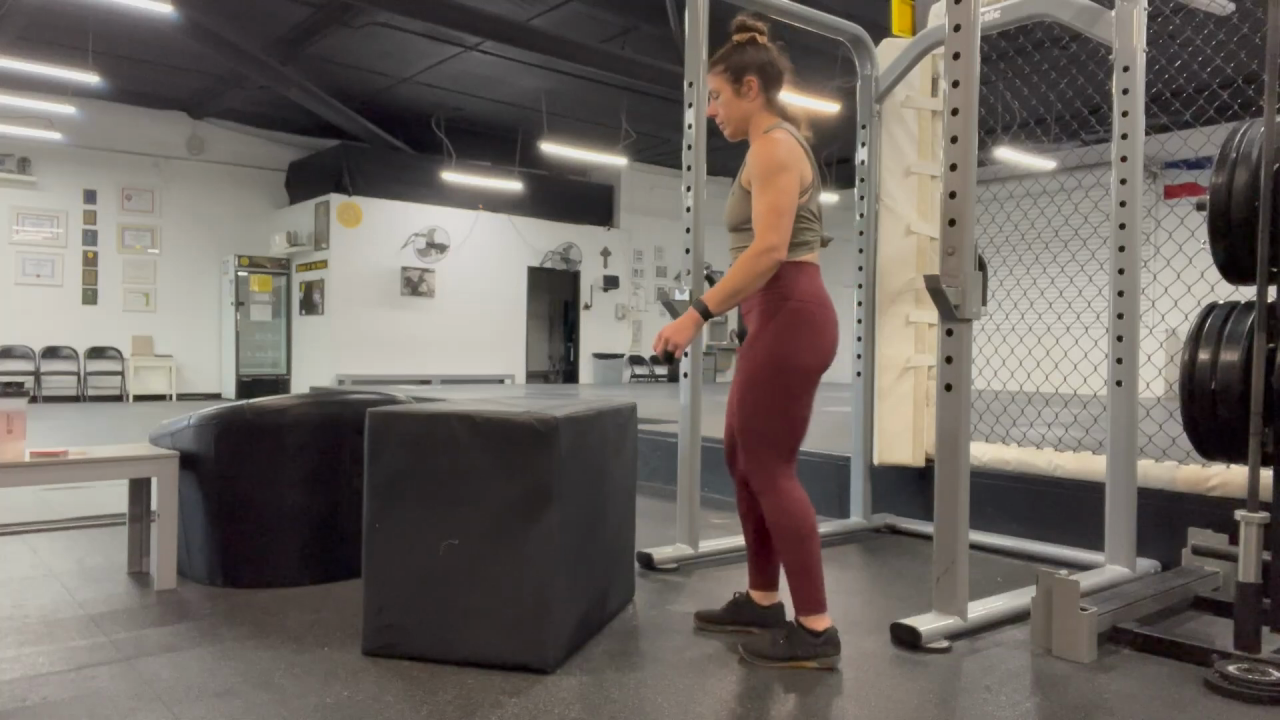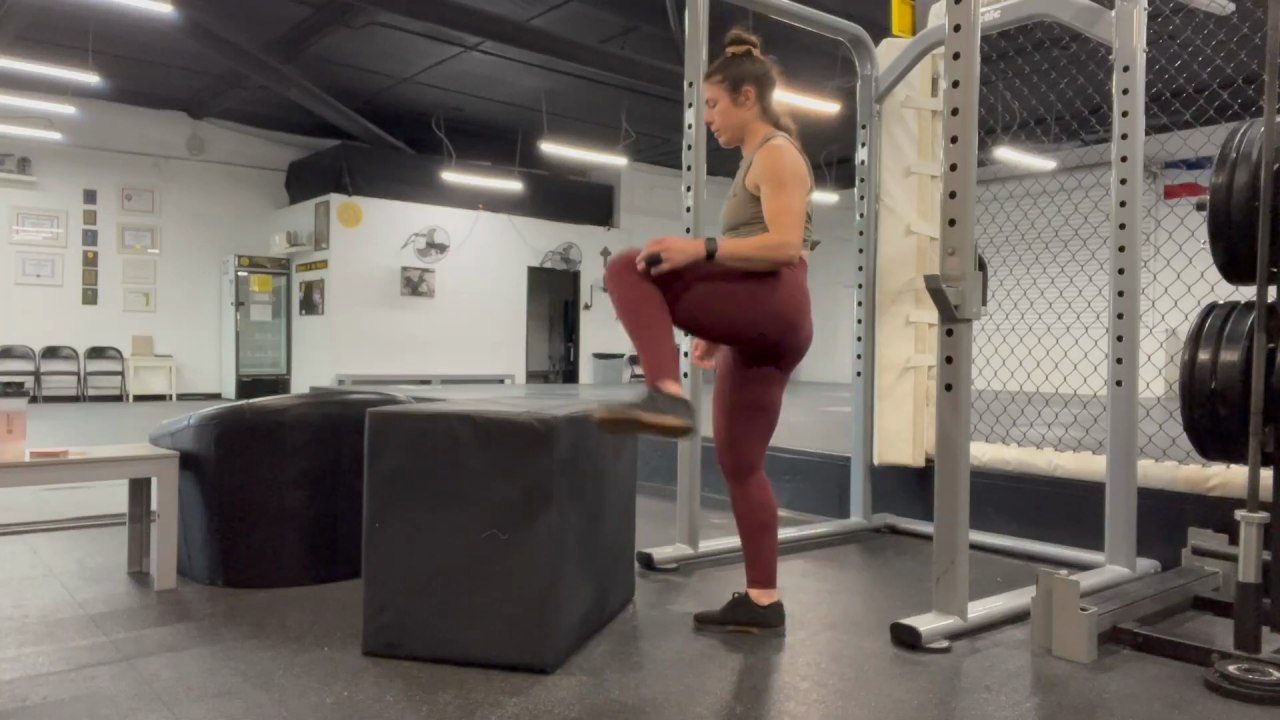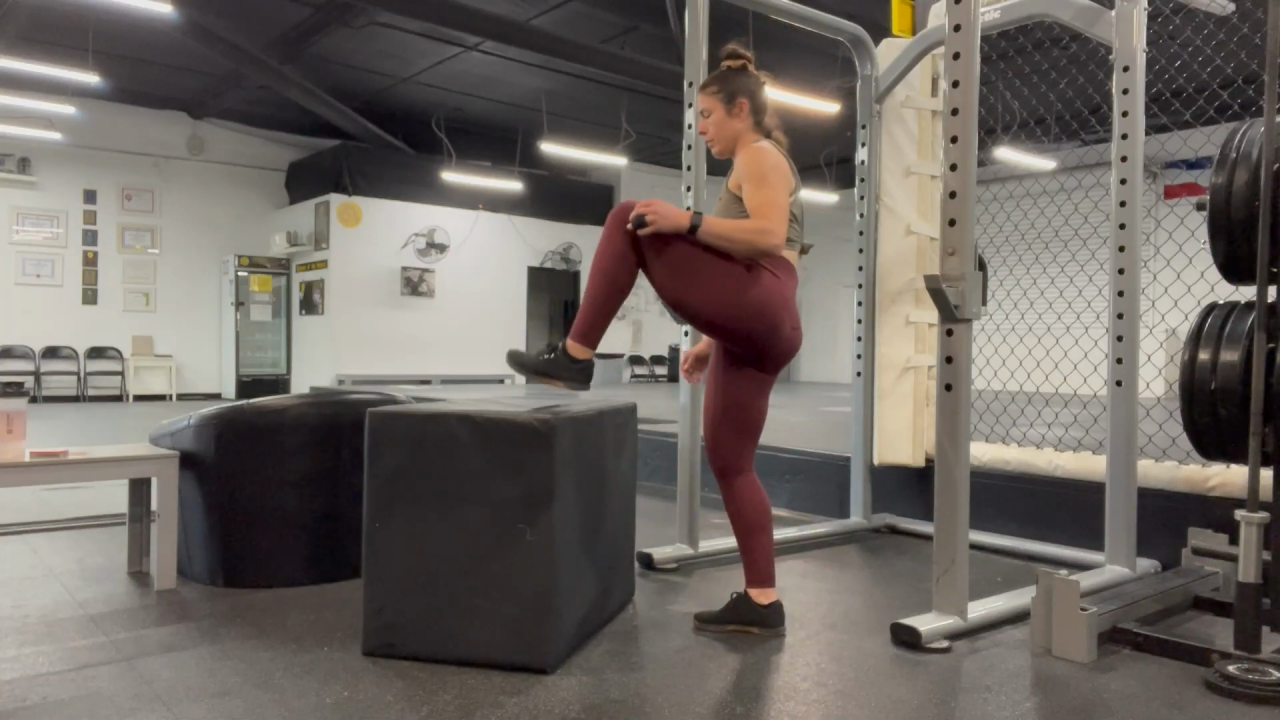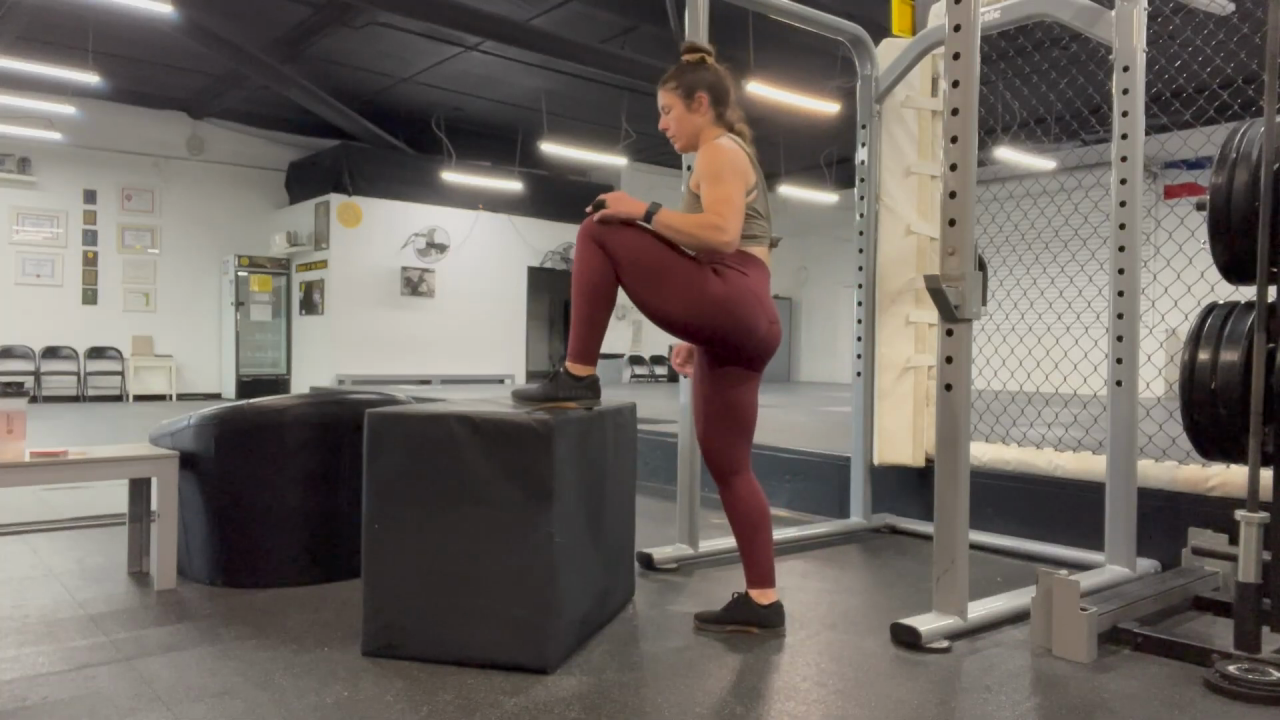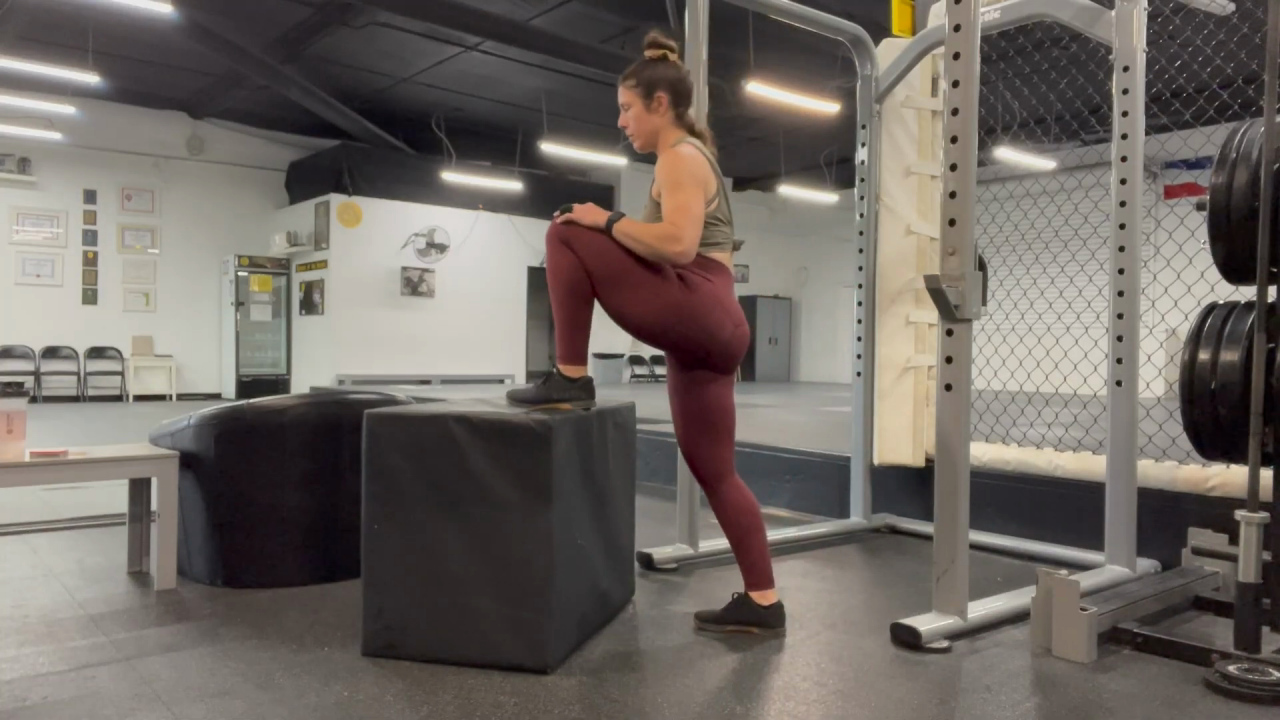
dt=0.4s
person 1, frame 1
left shoulder: (772, 147)
right shoulder: (778, 147)
left elbow: (767, 251)
left wrist: (697, 314)
left hip: (788, 320)
right hip: (784, 320)
left knee: (768, 474)
right knee: (743, 464)
left ankle: (813, 630)
right ankle: (761, 602)
person 1, frame 2
left shoulder: (776, 152)
right shoulder: (760, 160)
left elbow: (785, 246)
left wrist: (702, 251)
right wrist: (717, 326)
left hip: (772, 307)
right hip: (770, 323)
left knee: (629, 269)
right knee: (739, 463)
left ankle: (666, 394)
right ankle: (762, 601)
person 1, frame 3
left shoulder: (760, 155)
right shoulder: (755, 166)
left elbow: (769, 239)
left wrist: (685, 222)
right wrist: (711, 341)
left hip: (759, 309)
right hip: (759, 332)
left knee: (631, 218)
right knee: (730, 465)
left ankle: (575, 357)
right ankle: (761, 602)
person 1, frame 4
left shoulder: (719, 151)
right shoulder: (732, 158)
left elbow: (722, 235)
left wrist: (645, 212)
right wrist: (697, 337)
left hip: (727, 307)
right hip: (746, 326)
left knee: (600, 232)
right knee: (728, 466)
left ankle: (578, 376)
right ankle: (762, 602)
person 1, frame 5
left shoulder: (680, 157)
right shoulder: (692, 157)
left elbow: (679, 245)
left wrist: (608, 222)
right wrist: (608, 254)
left hip: (694, 315)
right hip: (714, 328)
left knee: (567, 235)
right knee: (713, 471)
left ankle: (570, 378)
right ankle: (761, 601)
